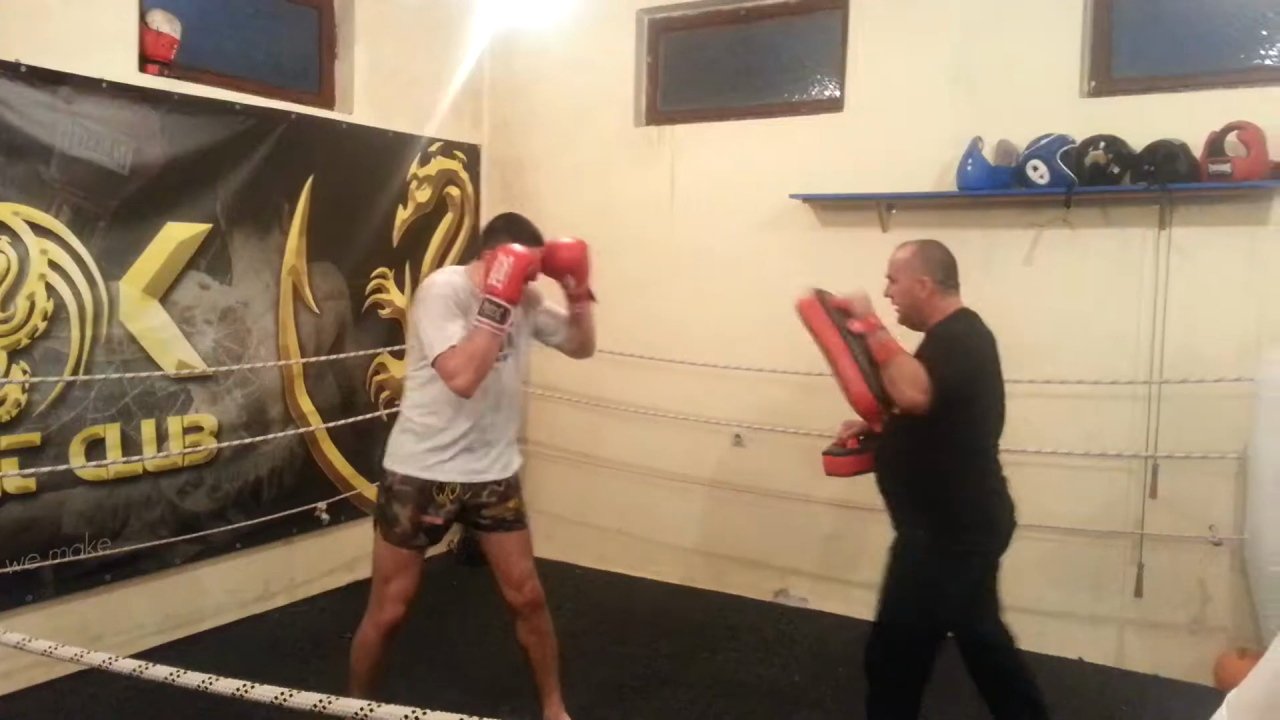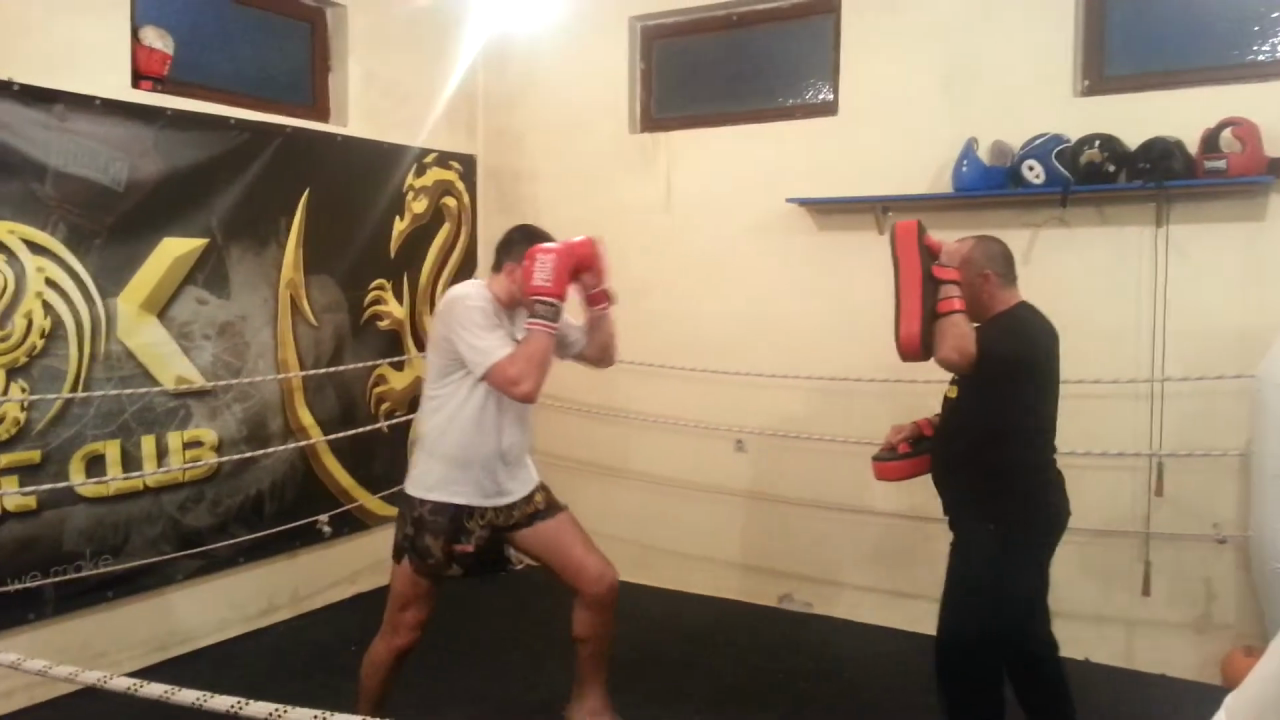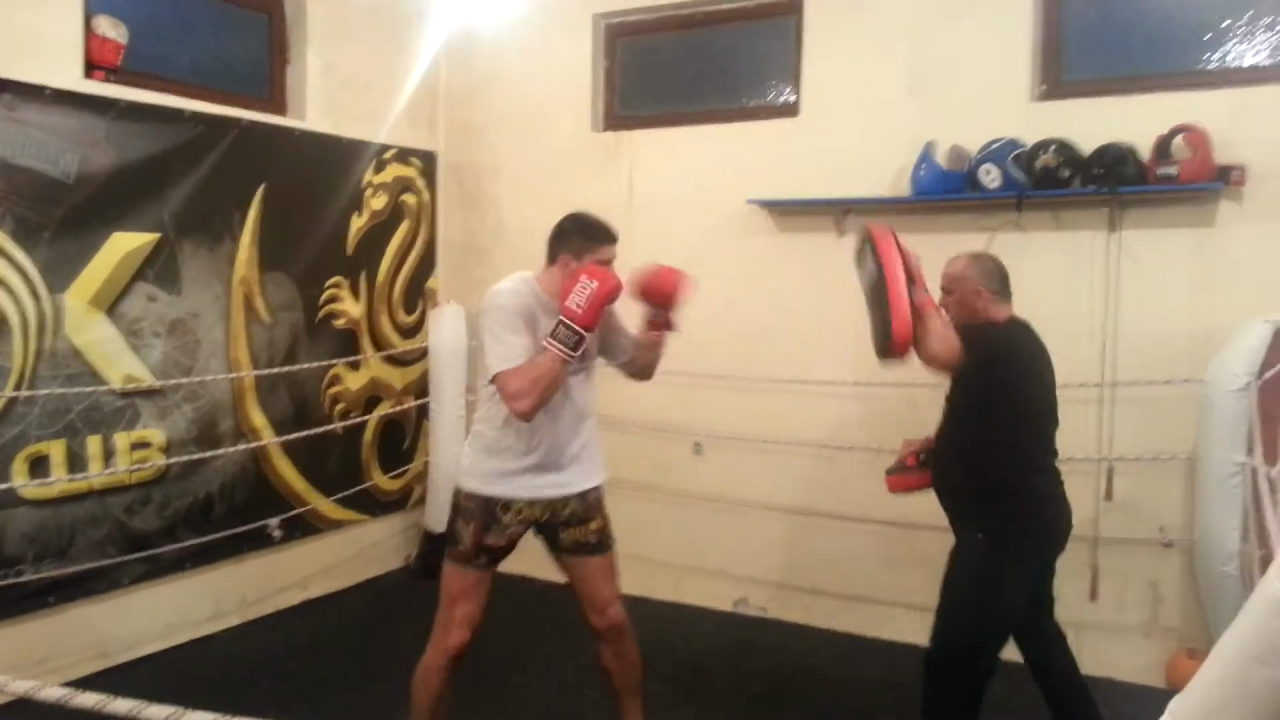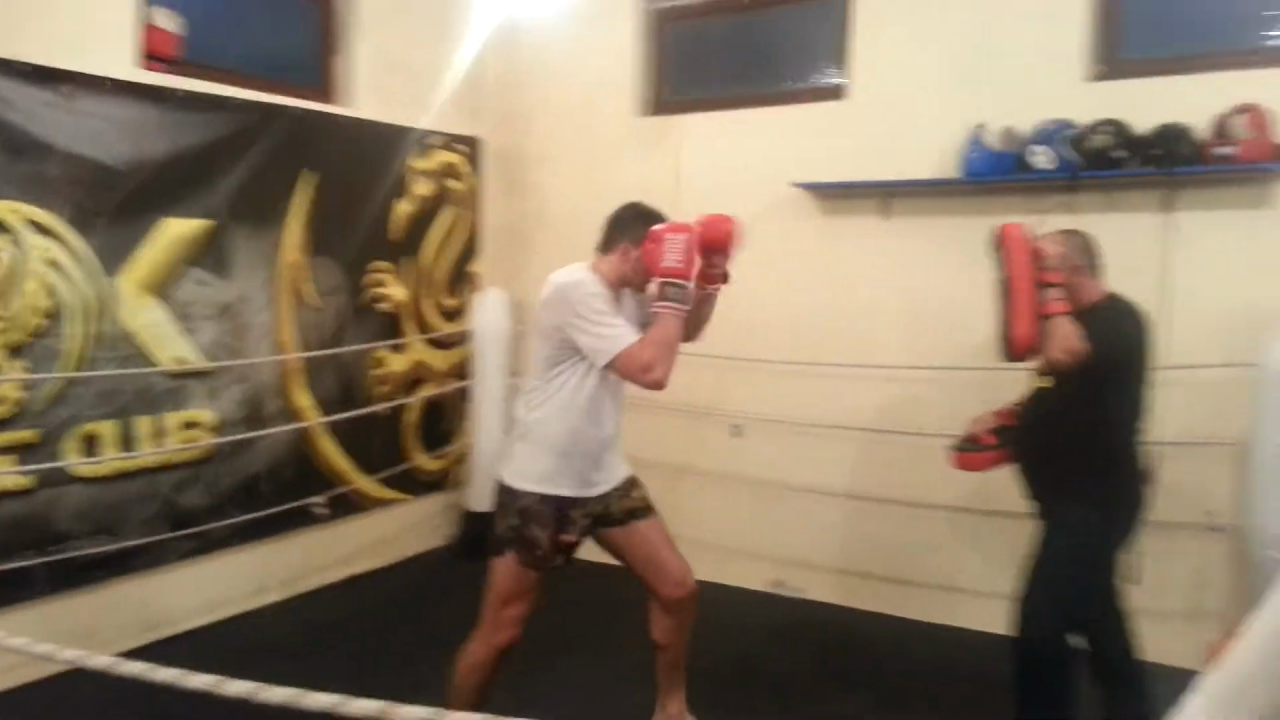
dt=0.5s
person 1, frame 1
left shoulder: (522, 297)
right shoulder: (442, 290)
left elbow: (580, 345)
right elbow: (463, 378)
left wrist: (577, 286)
right wrist: (498, 303)
left hip: (493, 471)
right hip: (420, 471)
left knee: (527, 596)
right knee: (389, 611)
person 1, frame 2
left shoulder: (528, 308)
right shoulder: (466, 304)
left elbow: (601, 354)
right elbow: (524, 384)
left wrist: (593, 289)
right wrist: (546, 303)
left hip: (514, 487)
right hip: (444, 495)
left knee: (599, 582)
right knee: (402, 633)
person 1, frame 3
left shoulder: (590, 303)
right shoulder: (509, 300)
left elbow: (641, 367)
right elbow: (522, 401)
left wrist: (659, 316)
right wrist: (573, 324)
left hip: (574, 485)
right hip: (496, 488)
left knee: (610, 619)
right knee: (454, 636)
person 1, frame 4
left shoulder: (624, 293)
right shoulder: (575, 291)
left elbow: (687, 329)
right elbow: (652, 369)
left wrist: (710, 273)
right wrist: (674, 284)
left hip: (605, 477)
right hip: (541, 487)
left knee: (677, 588)
right knee: (501, 630)
person 2, frame 1
left shoulder: (960, 340)
right shoulder: (953, 336)
left elbow: (913, 394)
left wrist: (873, 329)
right wrist: (874, 425)
left hip: (946, 529)
right hip: (969, 521)
left knee: (896, 650)
right knee: (980, 633)
person 2, frame 2
left shoulder: (1024, 330)
right shoulder: (1001, 332)
left elbow: (952, 353)
right elbow: (982, 411)
left wrist: (945, 282)
right wrist: (923, 427)
left hip: (1009, 521)
right hip: (1008, 516)
left knee: (965, 648)
right knee: (1022, 637)
person 2, frame 3
left shoulder: (1006, 343)
right shoulder: (1003, 344)
left elbow: (939, 353)
left wrist: (918, 285)
right wrist: (935, 444)
left hip: (1005, 526)
right hip: (1024, 518)
left knee: (956, 658)
right knee: (1036, 633)
person 2, frame 4
left shoulder: (1116, 320)
right shoulder: (1078, 322)
left elbow: (1062, 355)
left wrist: (1048, 286)
right wrist: (1004, 419)
left hip: (1094, 499)
right hip: (1077, 496)
left knee: (1042, 624)
right knee: (1092, 608)
